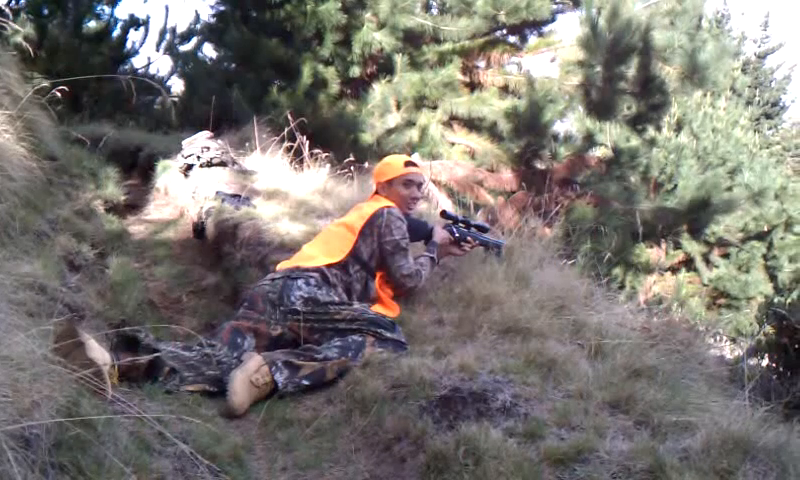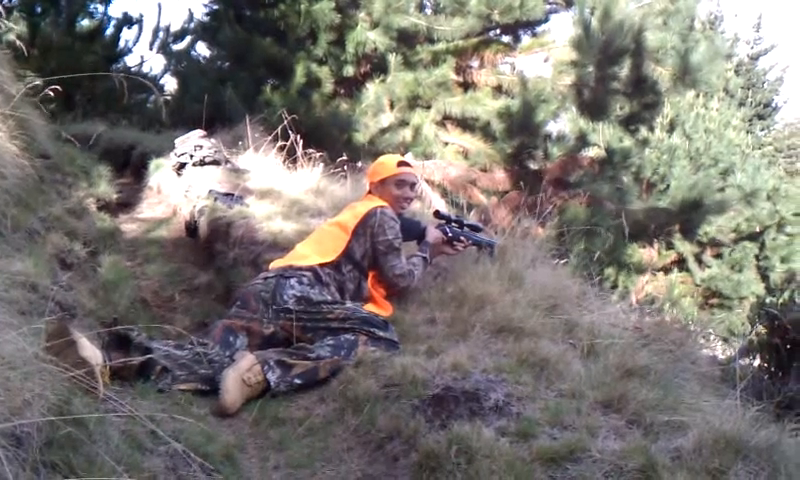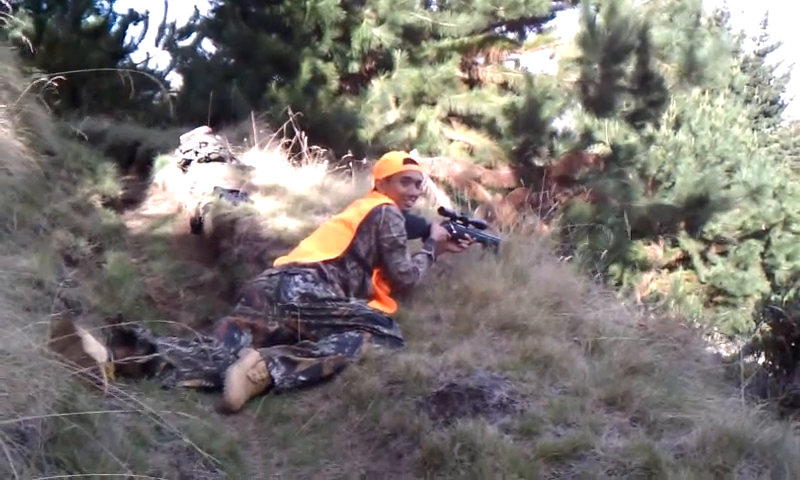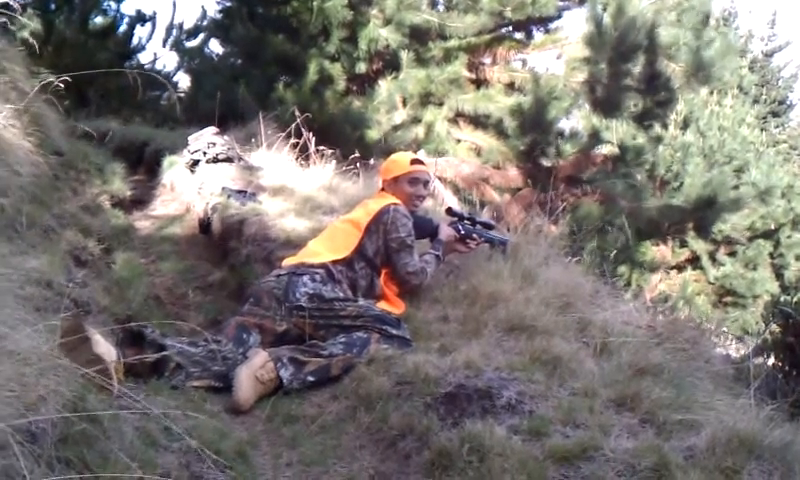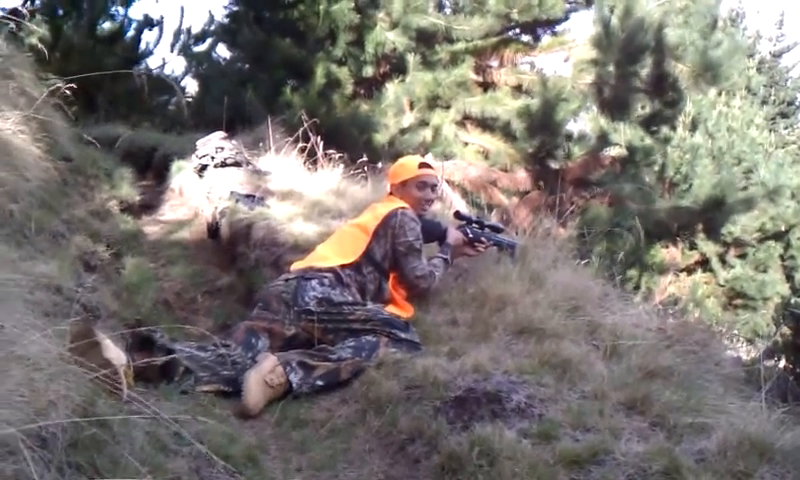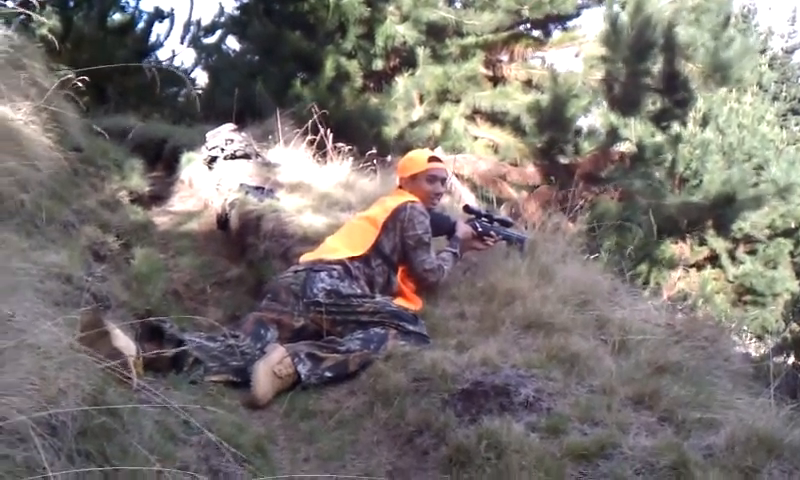
dt=0.7s
person 1, frame 1
left shoulder: (362, 213)
right shoulder: (388, 215)
left elbow: (383, 270)
right elbow: (405, 279)
left wrist: (439, 250)
right wrist: (434, 250)
left hip: (280, 286)
right hip: (310, 292)
left knee: (217, 357)
right knee: (385, 340)
left ankle: (119, 360)
right ankle: (271, 373)
person 1, frame 2
left shoulder: (357, 212)
right shoulder: (381, 214)
left elbow: (375, 269)
right elbow: (398, 278)
left wrist: (432, 250)
right wrist: (426, 250)
left hip: (273, 286)
right hip: (303, 292)
left knee: (213, 355)
right knee: (379, 338)
left ankle: (111, 356)
right ankle: (264, 370)
person 1, frame 3
left shoulder: (361, 209)
right shoulder: (386, 212)
left elbow: (381, 267)
right elbow: (403, 276)
left wrist: (436, 248)
right wrist: (431, 247)
left hip: (276, 283)
right hip: (307, 289)
left knee: (218, 352)
right knee: (382, 336)
left ankle: (121, 352)
right ankle: (268, 367)
person 1, frame 4
left shoulder: (369, 210)
right shoulder: (394, 212)
left elbow: (387, 266)
right elbow: (410, 277)
left wrist: (443, 248)
right wrist: (439, 247)
left hip: (288, 283)
right hip: (316, 290)
left knee: (228, 351)
right knee: (390, 336)
left ankle: (130, 349)
right ankle: (276, 367)
person 1, frame 5
left shoulder: (377, 213)
right shoulder: (402, 216)
left elbow: (394, 269)
right elbow: (419, 280)
left wrist: (451, 251)
right wrist: (447, 251)
left hip: (294, 287)
right hip: (325, 293)
left knee: (237, 354)
right knee: (399, 340)
left ankle: (144, 353)
right ankle: (286, 371)
person 1, frame 6
left shoulder: (387, 207)
right shoulder: (411, 209)
left elbow: (403, 262)
right elbow: (427, 275)
left wrist: (461, 245)
right wrist: (456, 245)
left hip: (304, 279)
right hip: (334, 285)
left knee: (246, 345)
right knee: (407, 333)
left ankle: (158, 343)
right ankle: (295, 363)
